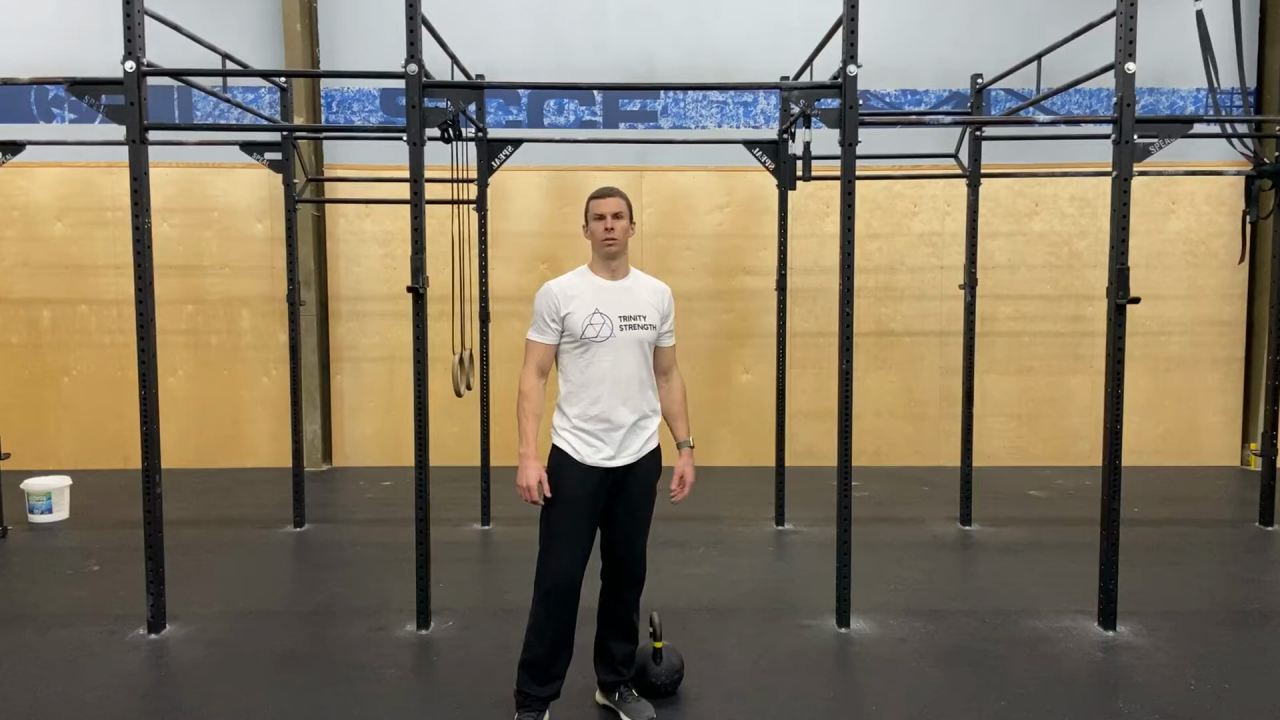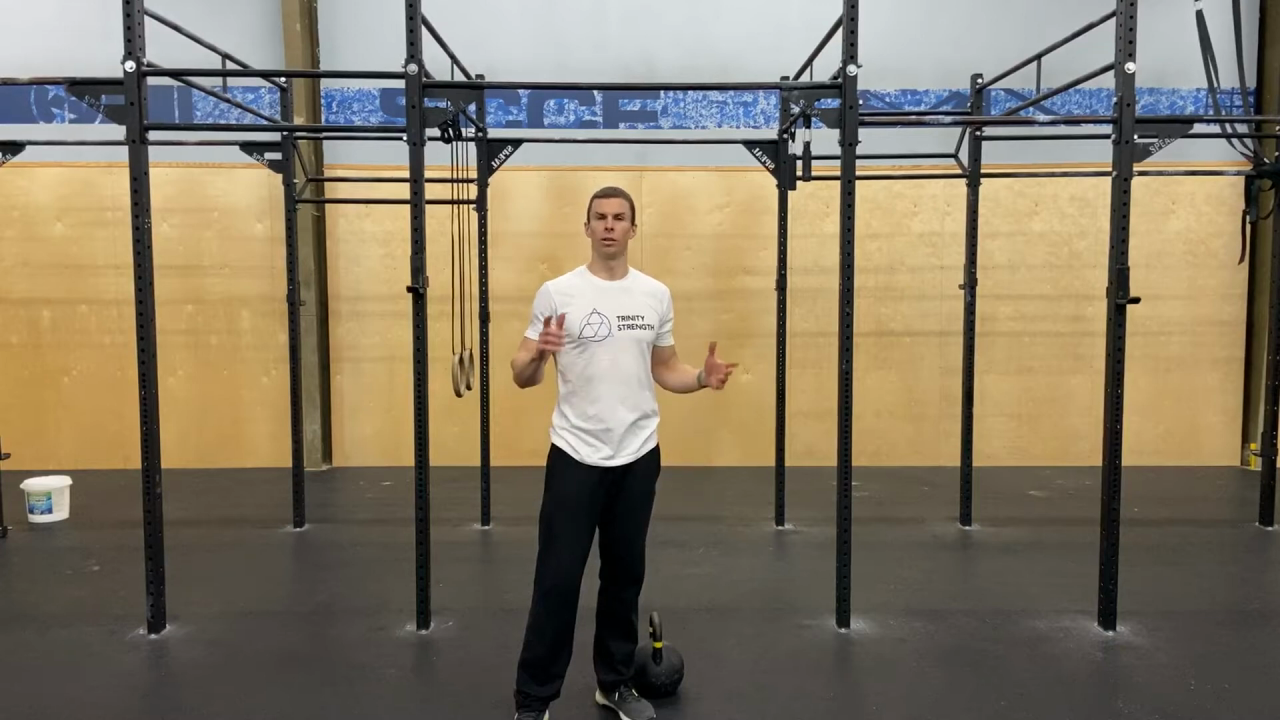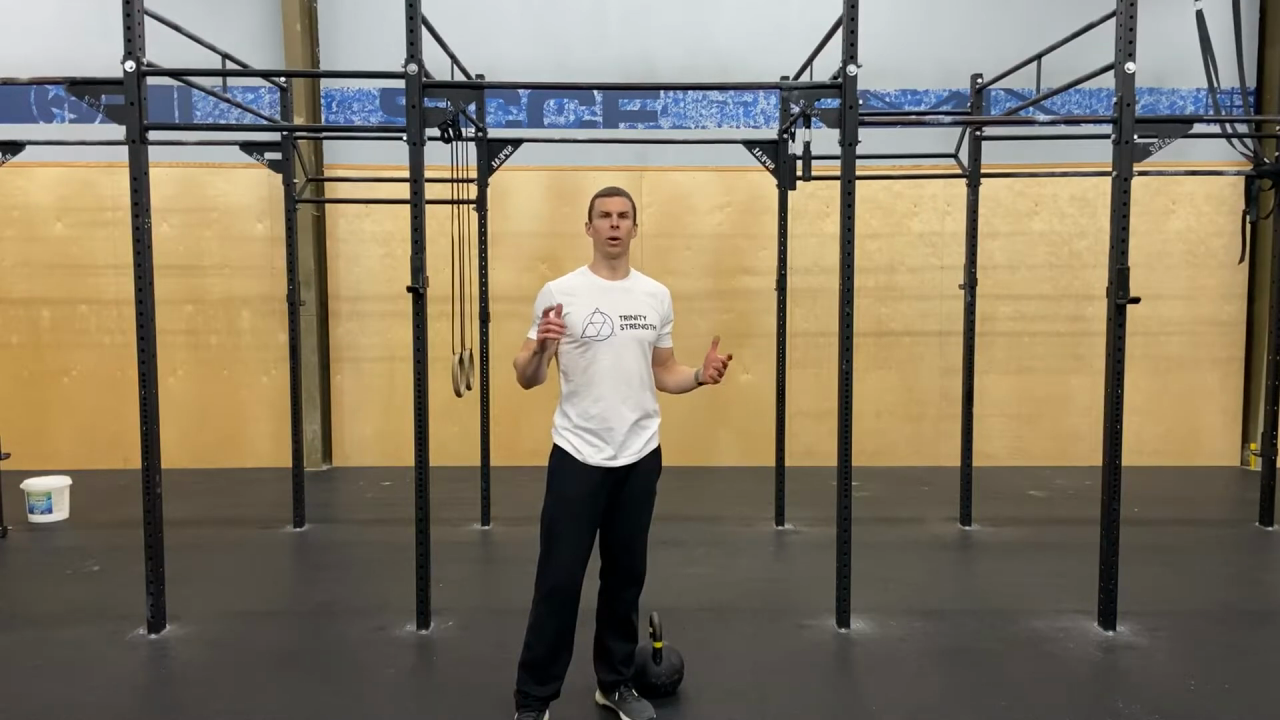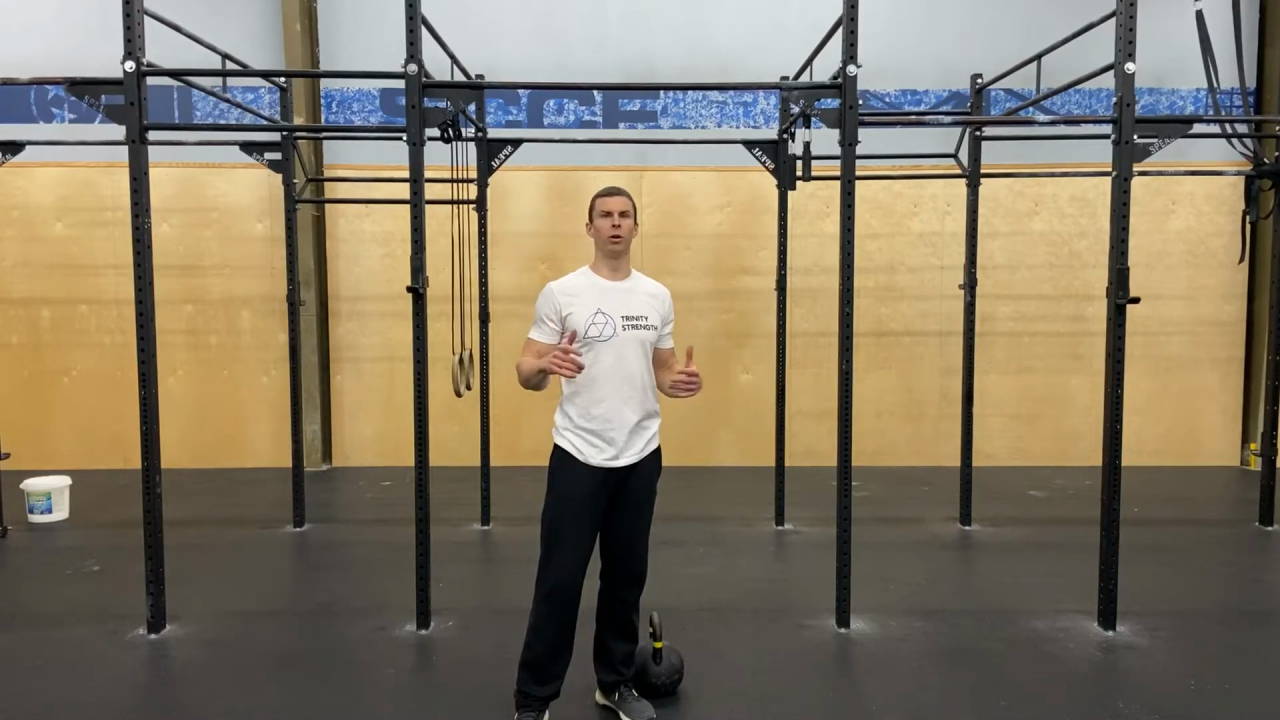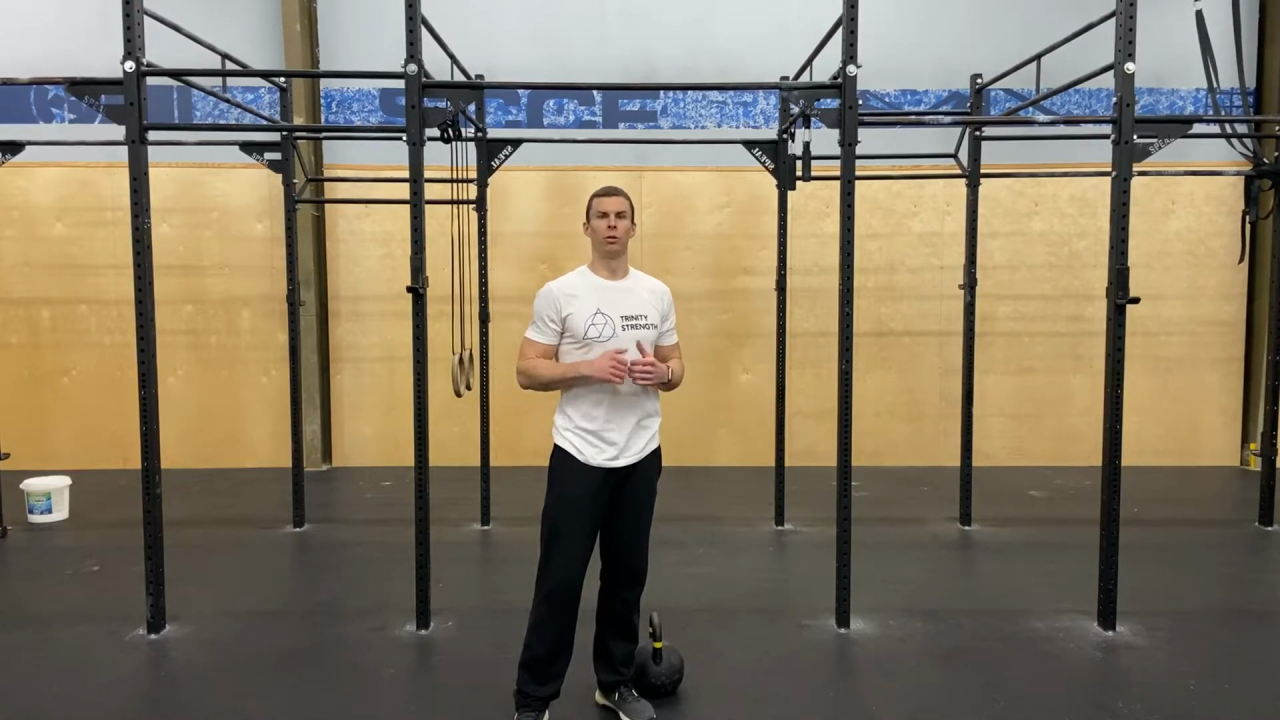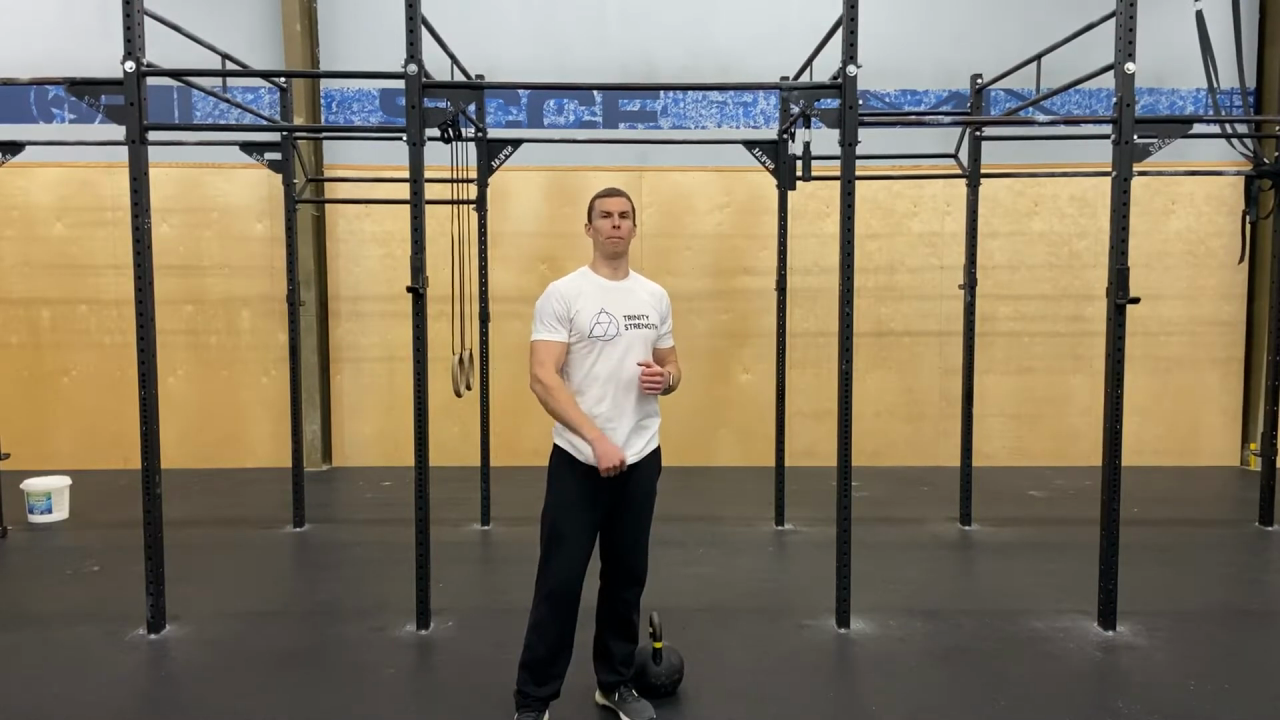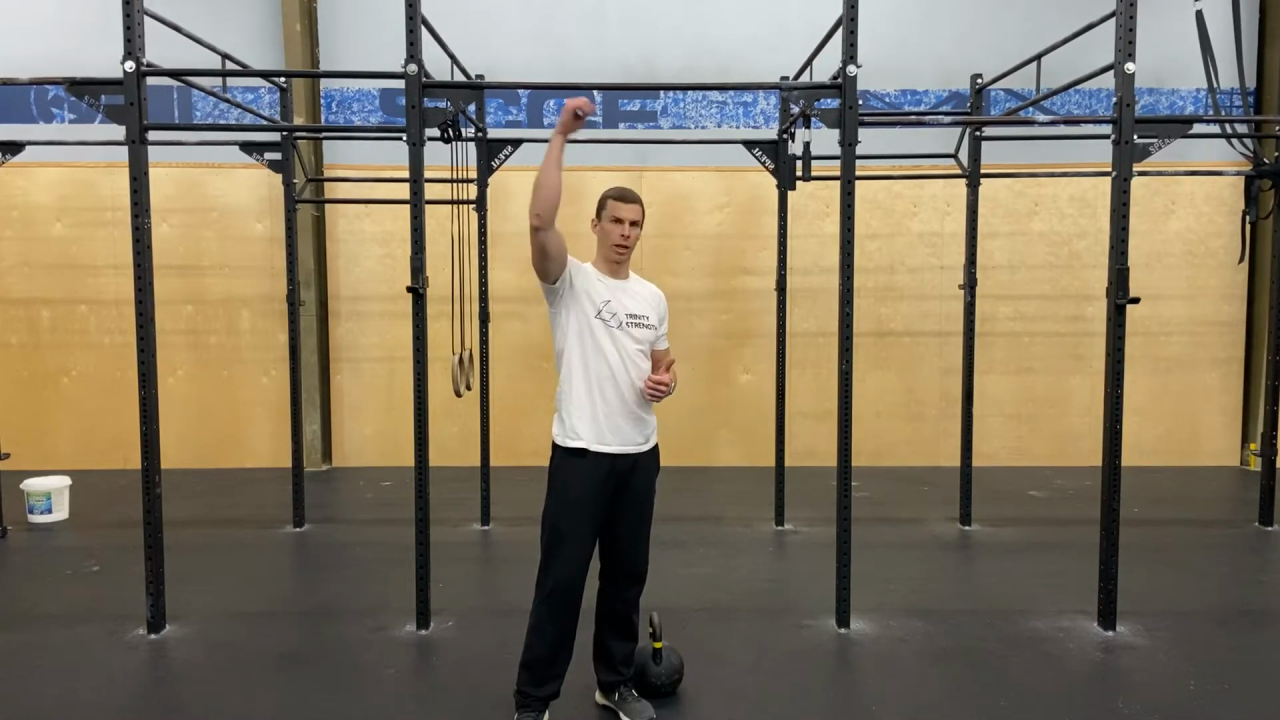
dt=0.7s
person 1, frame 1
left shoulder: (657, 294)
right shoulder: (558, 292)
left elbow: (667, 376)
right elbow: (533, 376)
left wrist: (685, 447)
right wrist: (527, 455)
left hip: (639, 458)
right hip: (576, 458)
left knee: (626, 576)
right knee: (559, 579)
person 1, frame 2
left shoulder: (656, 294)
right shoulder: (558, 291)
left elbow: (664, 369)
right elbow: (521, 371)
left wrist: (702, 376)
right wrist: (537, 357)
left hip: (638, 456)
right hip: (575, 456)
left knee: (625, 575)
right knee: (558, 579)
person 1, frame 3
left shoulder: (657, 295)
right shoulder: (559, 292)
left elbow: (662, 372)
right elbow: (526, 377)
left wrist: (701, 374)
right wrist: (539, 346)
left hip: (639, 456)
right hip: (578, 456)
left knee: (625, 575)
right knee: (560, 579)
person 1, frame 4
left shoulder: (657, 296)
right shoulder: (560, 293)
left elbow: (662, 371)
right elbow: (526, 373)
left wrist: (685, 380)
right wrist: (545, 365)
left hip: (640, 457)
right hip: (579, 457)
left knee: (626, 576)
right knee: (560, 579)
person 1, frame 5
left shoulder: (657, 293)
right shoulder: (558, 293)
left elbow: (676, 366)
right elbow: (527, 370)
left wrist: (662, 373)
right wrist: (585, 367)
left hip: (640, 457)
right hip: (578, 457)
left knee: (627, 576)
right knee: (560, 580)
person 1, frame 6
left shoulder: (655, 296)
right shoulder: (563, 294)
left elbow: (672, 366)
right elbow: (543, 377)
left wrist: (664, 378)
right wrist: (595, 438)
left hip: (640, 459)
right hip: (578, 459)
left knee: (627, 577)
right knee: (560, 582)
person 1, frame 7
left shoulder: (652, 297)
right shoulder: (570, 281)
left elbow: (661, 365)
right elbow: (541, 222)
left wrist: (666, 380)
right wrist: (560, 137)
left hip: (639, 454)
right hip: (581, 453)
left knee: (627, 574)
right knee: (561, 579)
